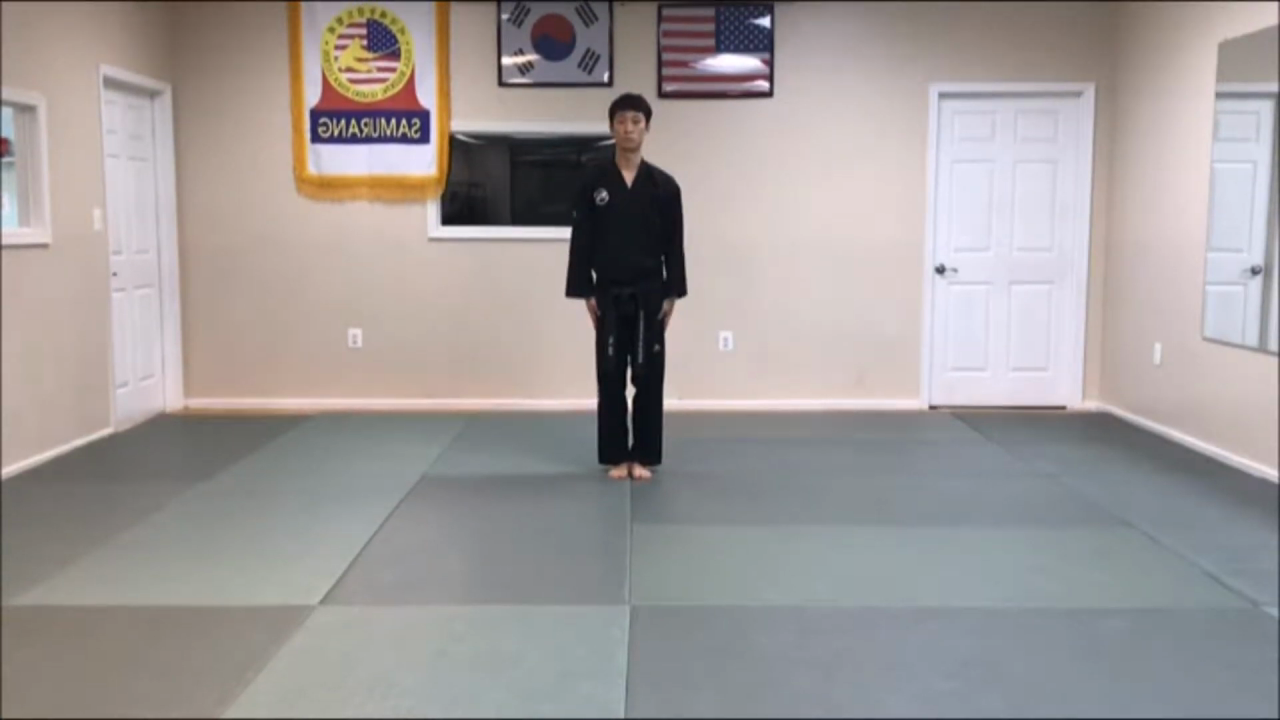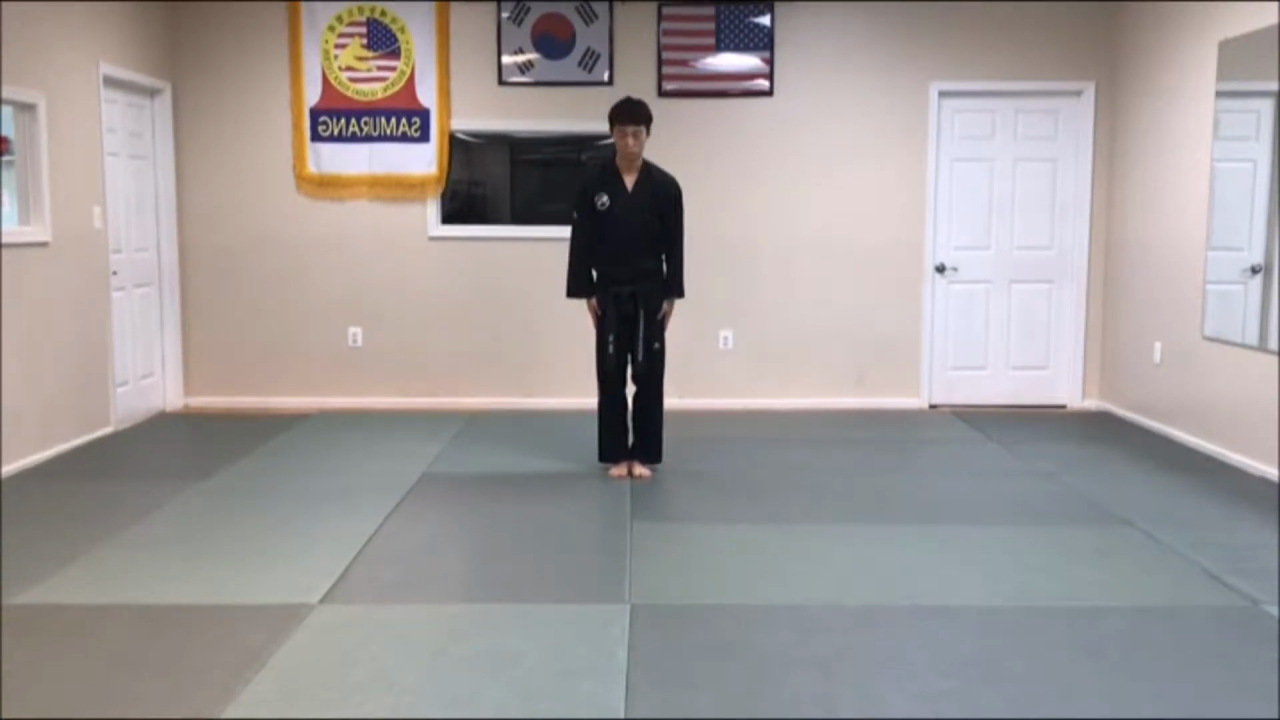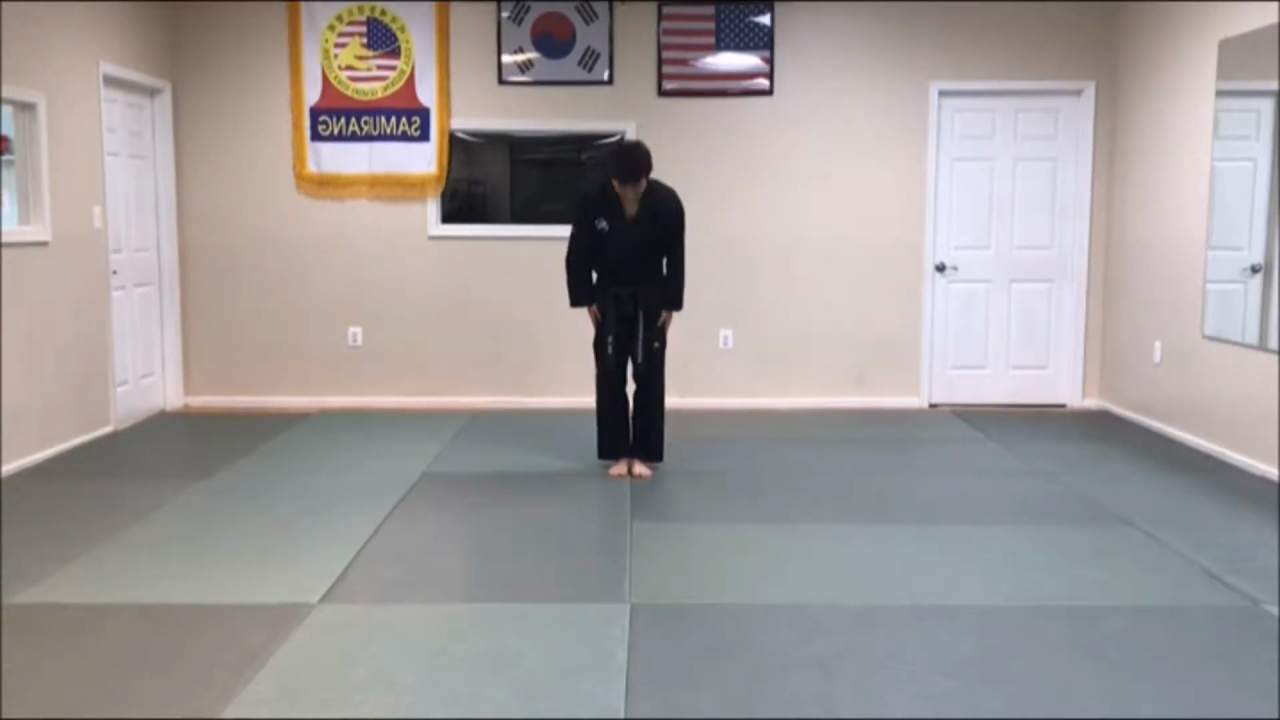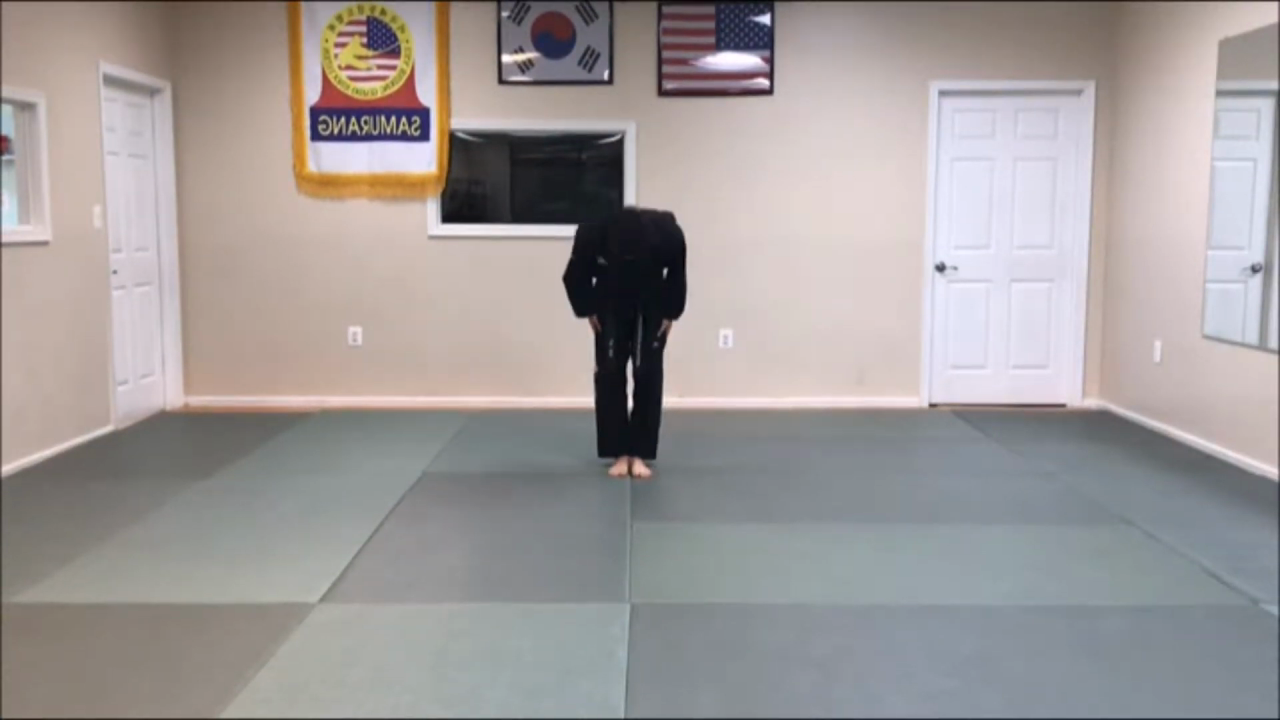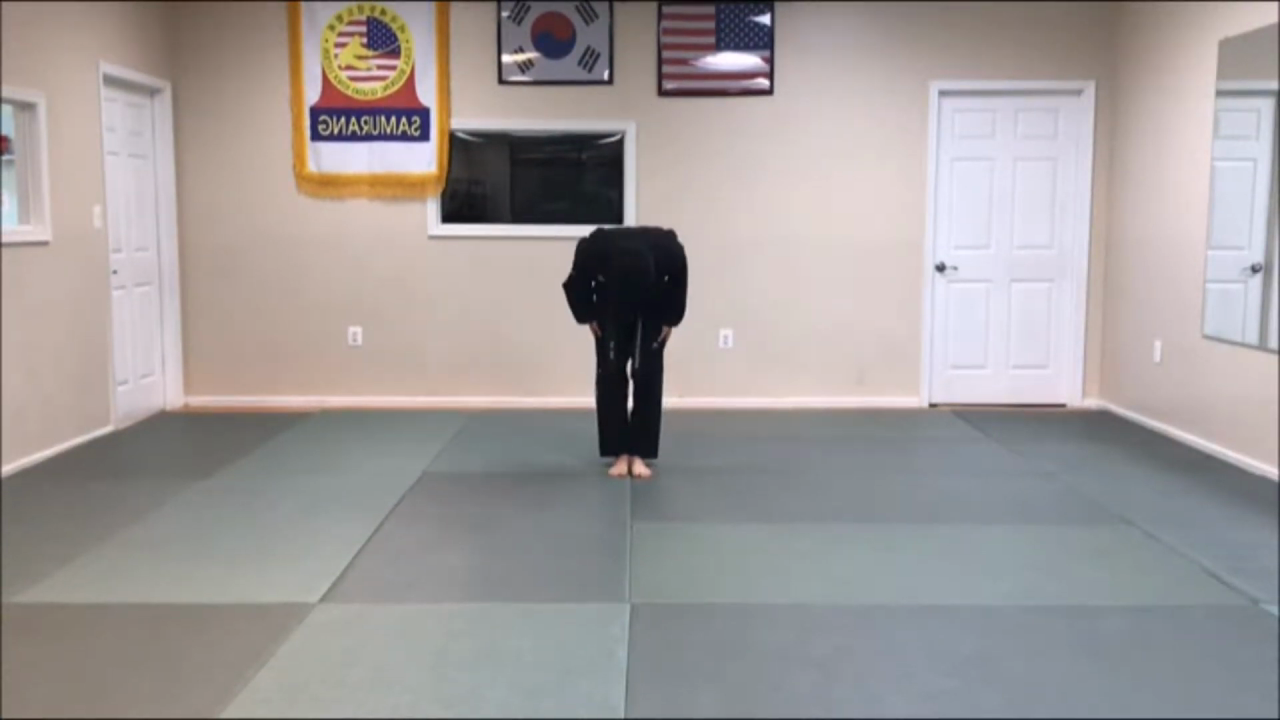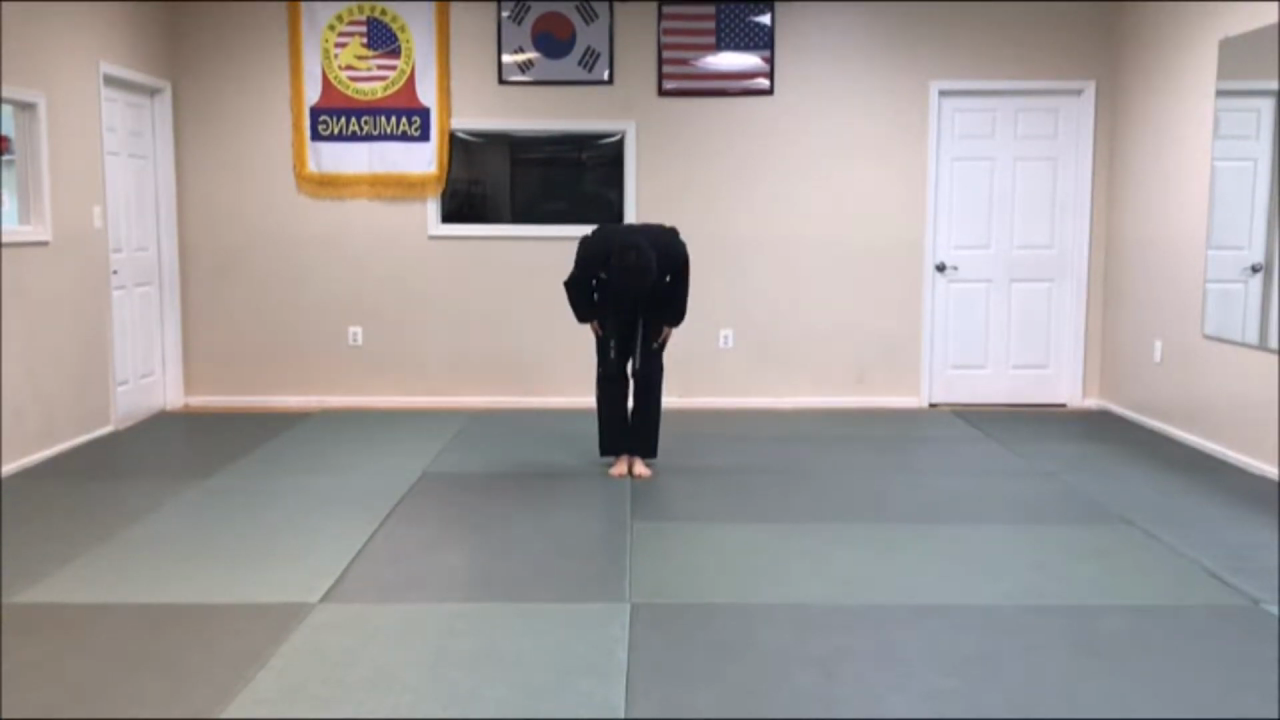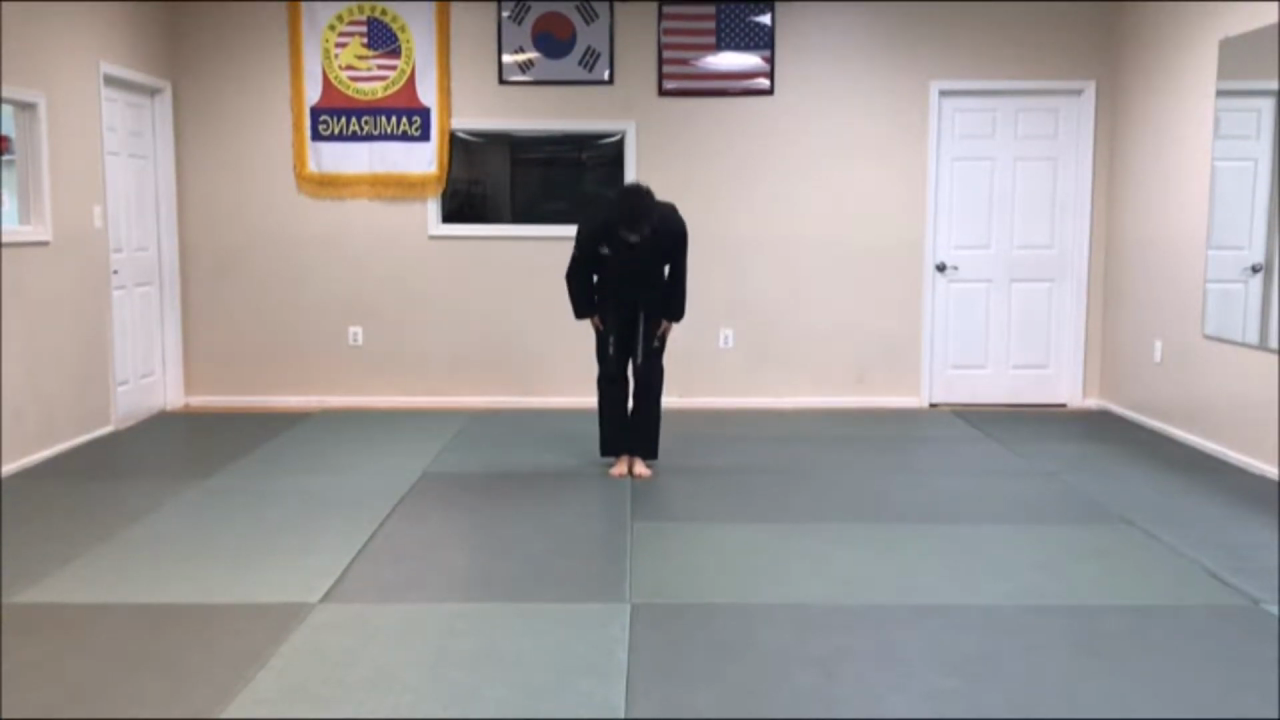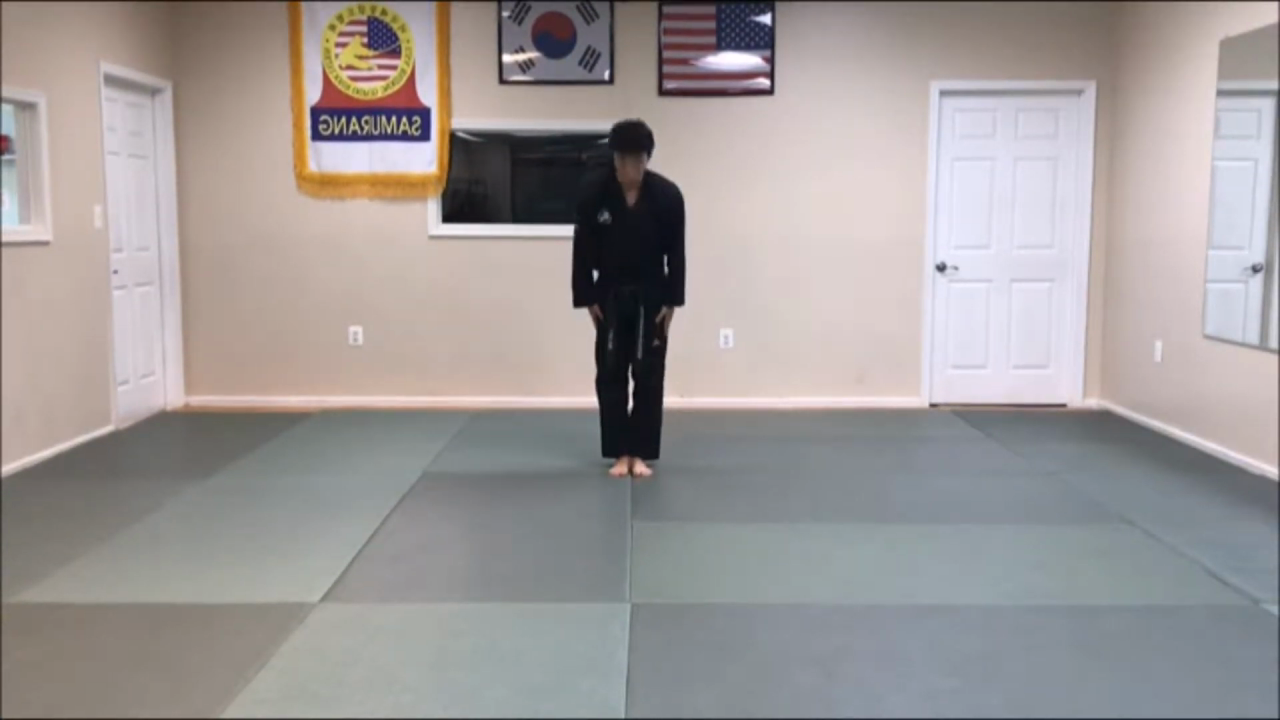
dt=0.3s
person 1, frame 1
left shoulder: (663, 185)
right shoulder: (594, 182)
left elbow: (673, 243)
right elbow: (582, 241)
left wrist: (672, 294)
right wrist: (586, 292)
left hip: (649, 295)
right hip: (609, 295)
left knee: (648, 377)
right knee: (610, 377)
left ankle: (643, 457)
right ankle: (617, 457)
person 1, frame 2
left shoulder: (665, 185)
right shoulder: (594, 183)
left elbow: (674, 245)
right elbow: (581, 242)
left wrist: (671, 294)
right wrist: (587, 292)
left hip: (649, 295)
right hip: (609, 295)
left knee: (648, 376)
right knee: (610, 375)
left ankle: (643, 455)
right ankle: (617, 455)
person 1, frame 3
left shoulder: (668, 203)
right shoulder: (593, 201)
left elbow: (675, 257)
right elbow: (578, 256)
left wrist: (670, 304)
right wrist: (587, 300)
left hip: (650, 299)
right hip: (609, 298)
left knee: (648, 374)
right knee: (610, 374)
left ankle: (643, 454)
right ankle: (618, 453)
person 1, frame 4
left shoulder: (669, 233)
right shoulder: (591, 235)
left elbow: (677, 276)
right elbow: (575, 277)
left wrist: (670, 313)
right wrist: (588, 310)
left hip: (651, 306)
right hip: (609, 305)
left knee: (647, 373)
right knee: (609, 372)
left ankle: (640, 453)
right ankle: (619, 452)
person 1, frame 5
left shoulder: (669, 252)
right shoulder: (592, 251)
left elbow: (677, 284)
right elbow: (575, 285)
left wrist: (670, 319)
right wrist: (588, 316)
left hip: (652, 311)
right hip: (610, 310)
left knee: (647, 374)
right knee: (610, 373)
left ankle: (640, 453)
right ankle: (620, 452)
person 1, frame 6
left shoulder: (671, 249)
right shoulder: (594, 249)
left elbow: (679, 284)
right elbow: (577, 284)
left wrist: (671, 320)
right wrist: (589, 316)
left hip: (653, 311)
right hip: (610, 309)
left knee: (647, 375)
right knee: (611, 373)
left ankle: (639, 452)
right ankle: (620, 452)
person 1, frame 7
left shoulder: (671, 224)
right shoulder: (595, 226)
left elbow: (677, 273)
right elbow: (578, 273)
left wrist: (671, 315)
right wrist: (589, 311)
left hip: (652, 304)
right hip: (611, 304)
left knee: (648, 375)
right knee: (611, 374)
left ankle: (640, 452)
right ankle: (620, 451)
person 1, frame 8
left shoulder: (668, 195)
right shoulder: (594, 195)
left elbow: (676, 252)
right elbow: (583, 252)
left wrist: (672, 301)
right wrist: (588, 299)
left hip: (651, 298)
right hip: (610, 298)
left knee: (648, 375)
right knee: (610, 374)
left ankle: (641, 453)
right ankle: (620, 452)
